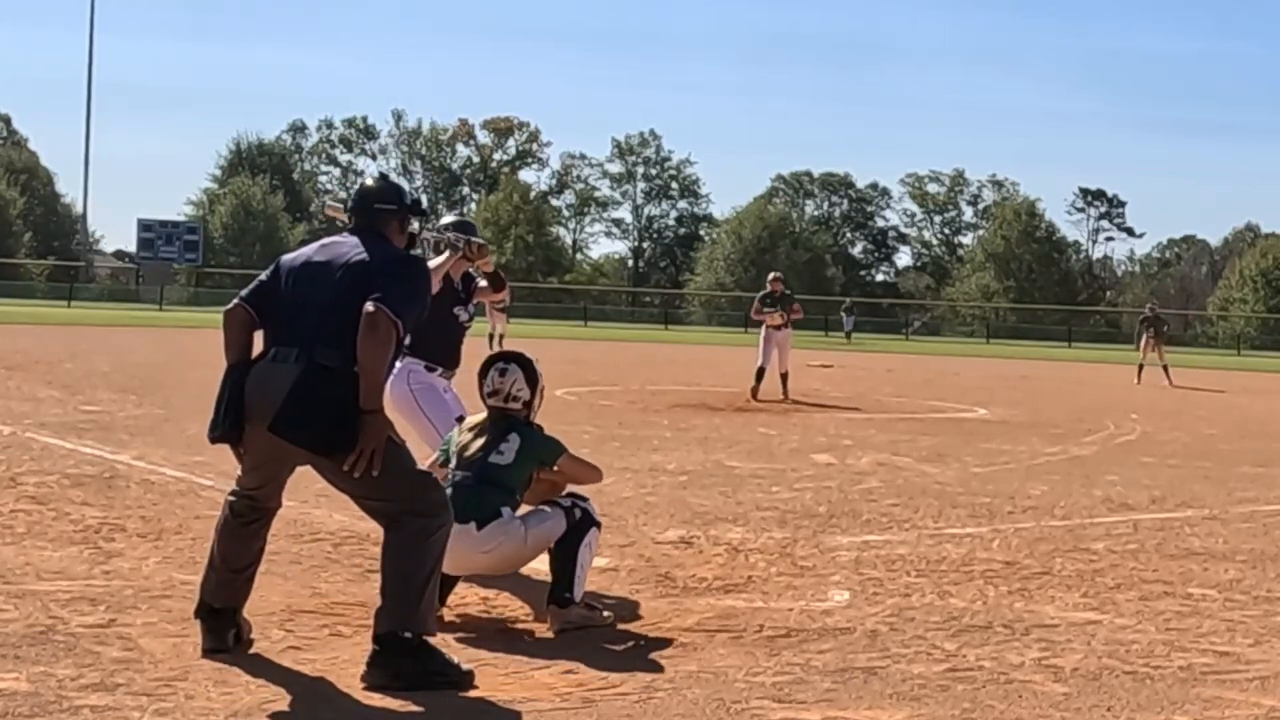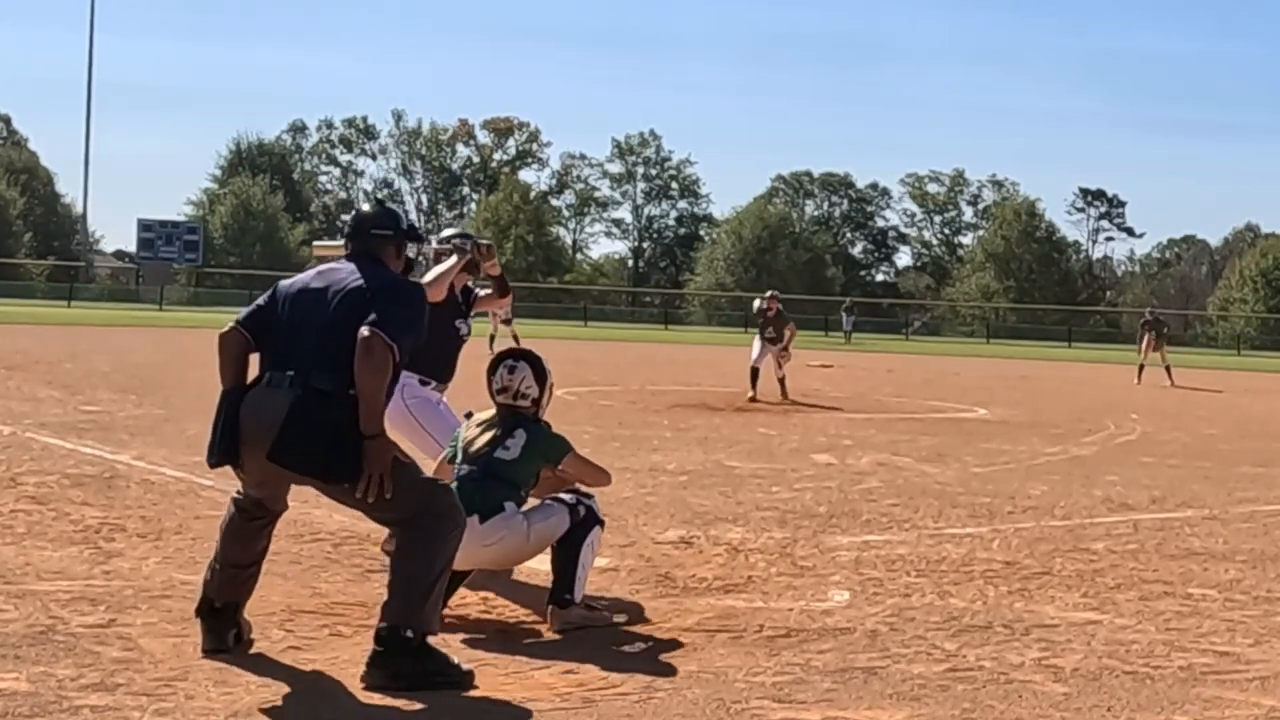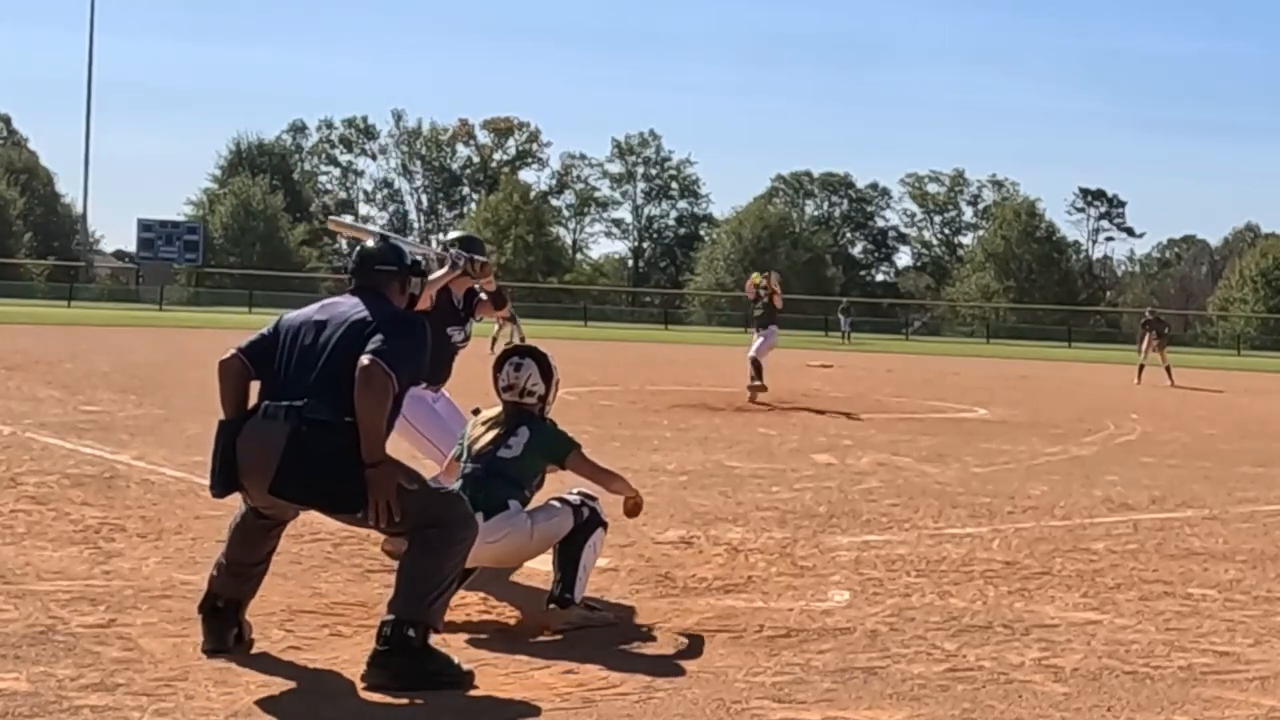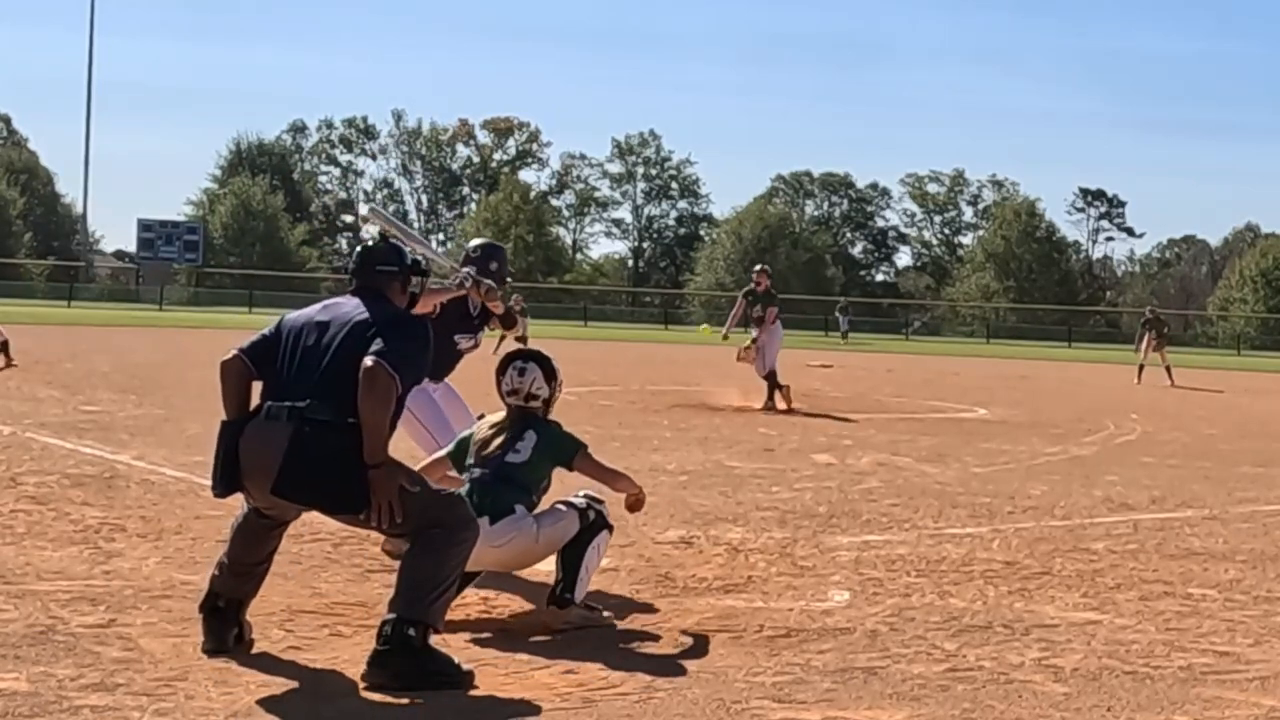
dt=0.4s
person 1, frame 1
left shoulder: (297, 257)
right shoulder: (403, 265)
left elbow: (237, 314)
right elbow: (376, 322)
left wrist: (243, 392)
right wrist: (371, 411)
left hip: (263, 399)
right hip: (326, 404)
left knee: (251, 502)
right knee: (423, 510)
left ankle: (218, 617)
right ankle: (398, 648)
person 1, frame 2
left shoulder: (295, 284)
right shoulder: (399, 290)
left elbow: (232, 337)
right elbow: (372, 346)
left wrist: (241, 417)
right wrist: (372, 436)
left hip: (257, 425)
right hip: (322, 427)
left knee: (256, 503)
right knee: (436, 512)
left ankle: (219, 617)
right ankle: (399, 647)
person 1, frame 3
left shoulder: (297, 317)
right shoulder: (403, 323)
left elbow: (232, 363)
right elbow: (371, 373)
left wrist: (241, 442)
right wrist: (374, 463)
left hip: (254, 457)
right hip: (322, 459)
left knee: (267, 503)
right knee: (450, 519)
left ankle: (221, 616)
right ankle: (400, 648)
person 1, frame 4
left shoulder: (300, 317)
right shoulder: (405, 324)
left elbow: (233, 364)
right elbow: (375, 375)
left wrist: (243, 441)
right wrist: (377, 465)
left hip: (257, 458)
right hip: (324, 458)
left knee: (267, 507)
right knee: (452, 521)
left ankle: (221, 616)
right ankle: (401, 647)
person 2, frame 1
left shoulder: (463, 430)
right shoulder: (532, 438)
right elbow: (594, 475)
right wrist: (544, 475)
left hip: (445, 549)
right hip: (492, 546)
right knee: (579, 511)
right ankle: (566, 605)
person 2, frame 2
left shoulder: (471, 426)
right shoulder: (539, 435)
left elbow: (438, 479)
right elbow: (601, 477)
right wrist: (562, 478)
right hip: (495, 539)
right knee: (581, 507)
right ankle: (566, 606)
person 2, frame 3
left shoulder: (479, 423)
right shoulder: (543, 432)
left elbow: (449, 473)
right elbow: (608, 480)
right wrist: (631, 492)
right hip: (499, 537)
right knee: (586, 510)
right ankle: (566, 605)
person 2, frame 4
left shoulder: (480, 431)
right shoulder: (549, 435)
left elbow: (425, 474)
right elbow: (613, 479)
right wrist: (635, 490)
right hip: (507, 542)
right knee: (592, 512)
right ankle: (567, 605)
person 3, frame 1
left shoulder: (468, 283)
right shoulder: (437, 277)
left elbow: (499, 291)
left wrist: (484, 259)
right wrist: (452, 252)
left hip: (439, 382)
right hip: (414, 378)
person 3, frame 2
left shoulder: (466, 295)
right shoulder: (439, 288)
left elbow: (503, 298)
right elbow: (431, 288)
left wrist: (491, 263)
right wrist: (459, 257)
left hip: (431, 394)
right hip: (408, 393)
person 3, frame 3
left shoulder: (469, 299)
right shoulder: (435, 293)
left elbow: (501, 309)
left wrist: (487, 280)
right wrist: (450, 271)
left hip: (432, 393)
right hip: (406, 394)
person 3, frame 4
left shoulder: (481, 304)
right shoulder: (451, 298)
left elbow: (511, 325)
left wrist: (495, 303)
right wrist: (456, 288)
left hip: (433, 384)
right hip: (410, 386)
